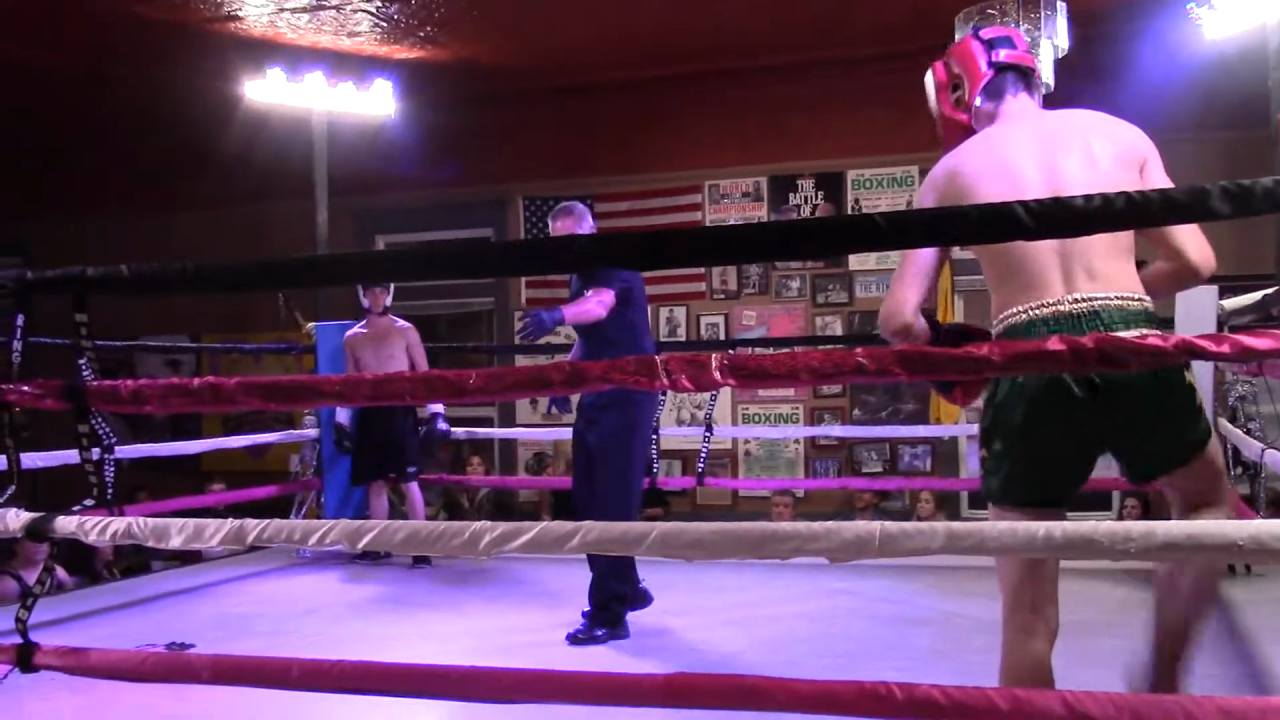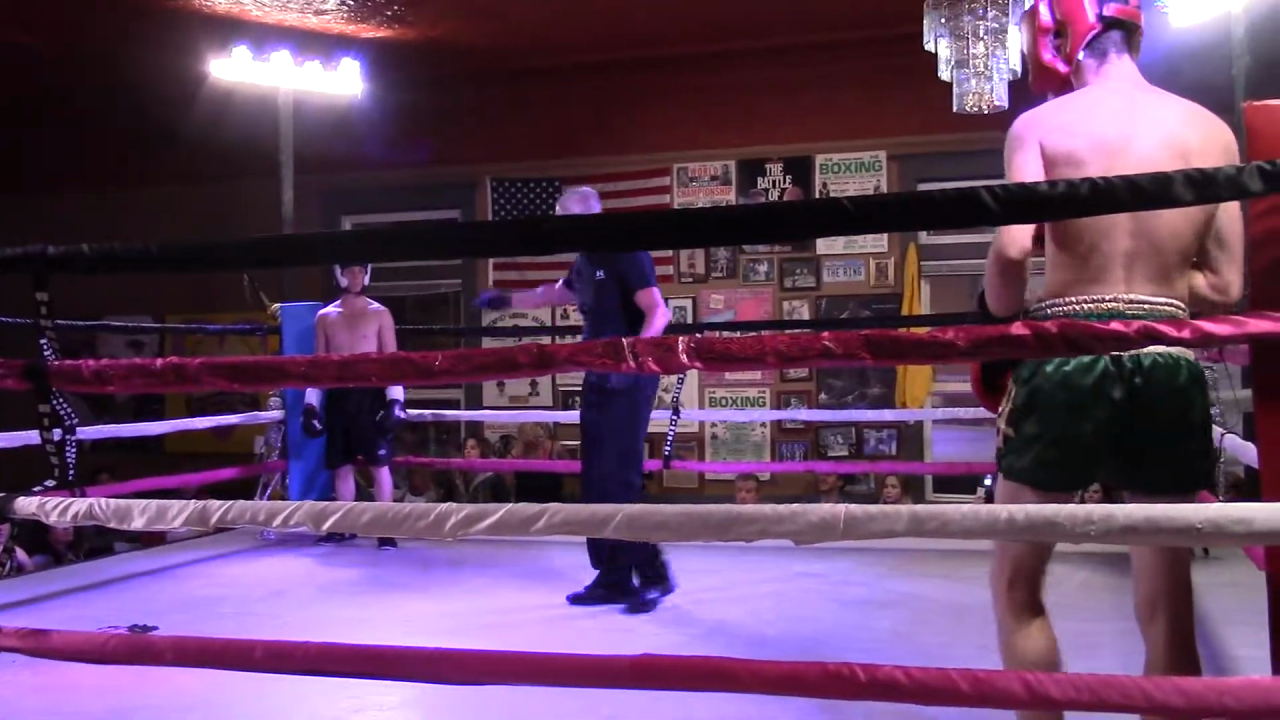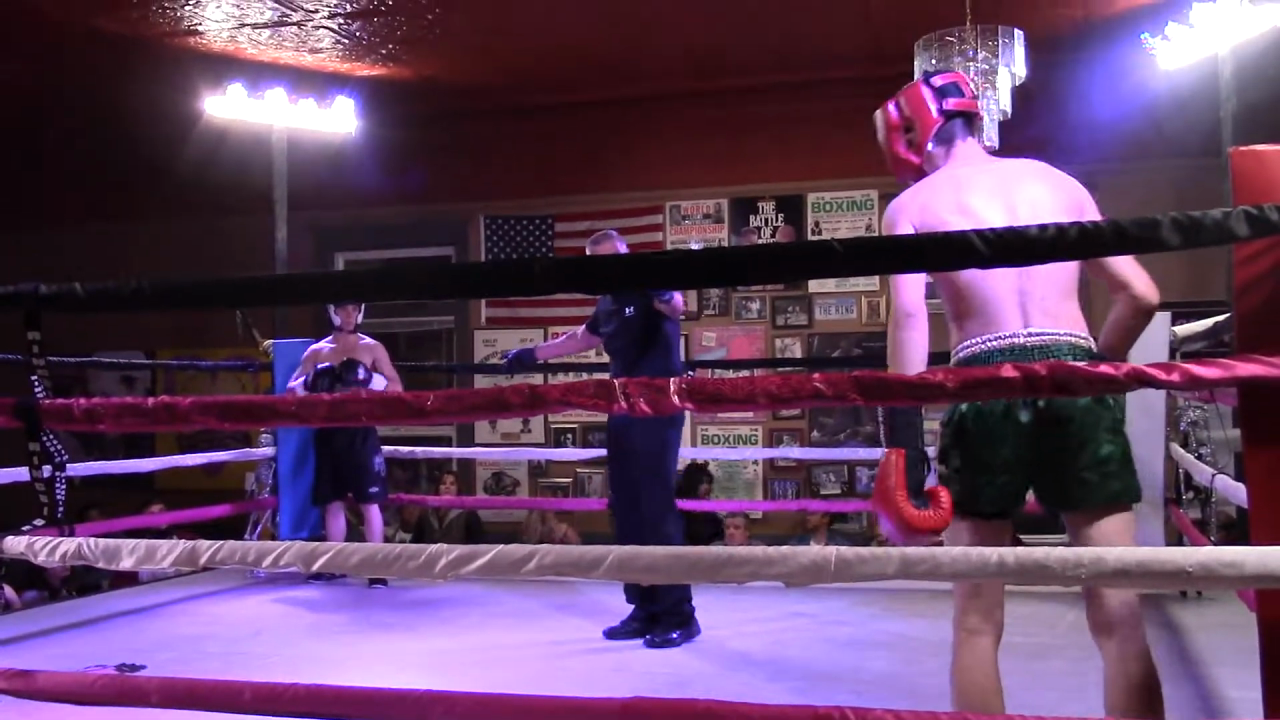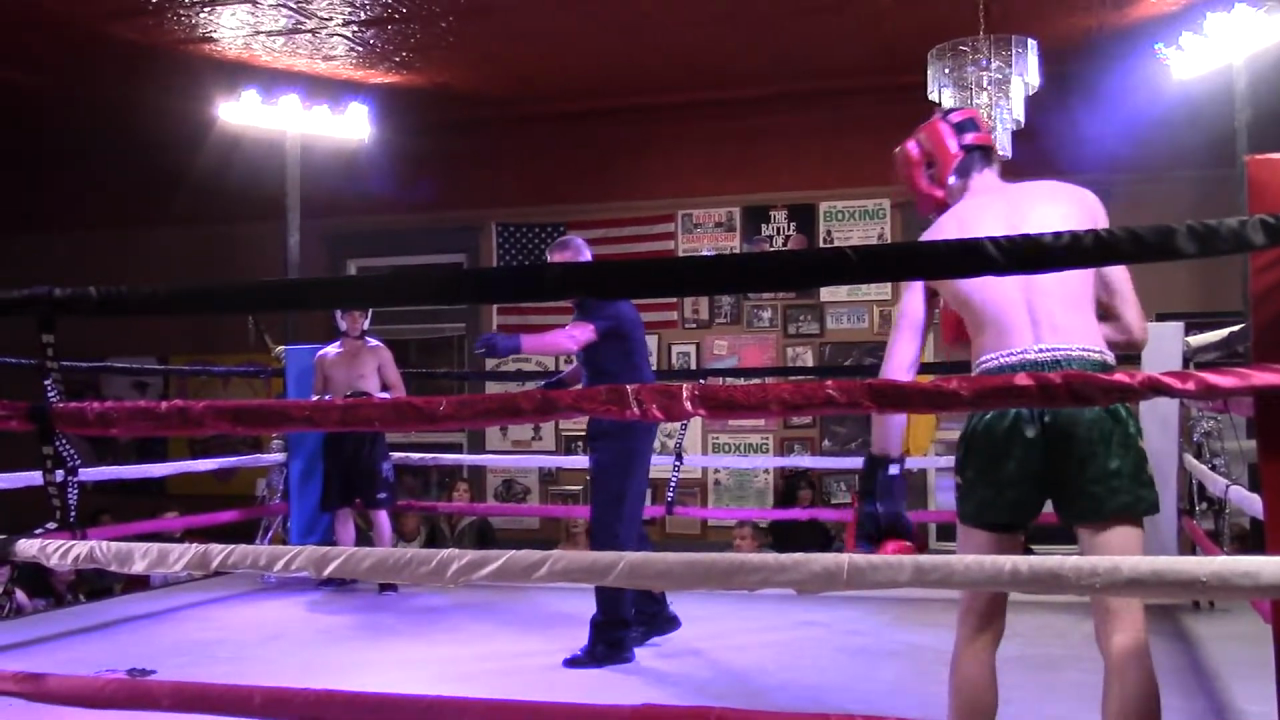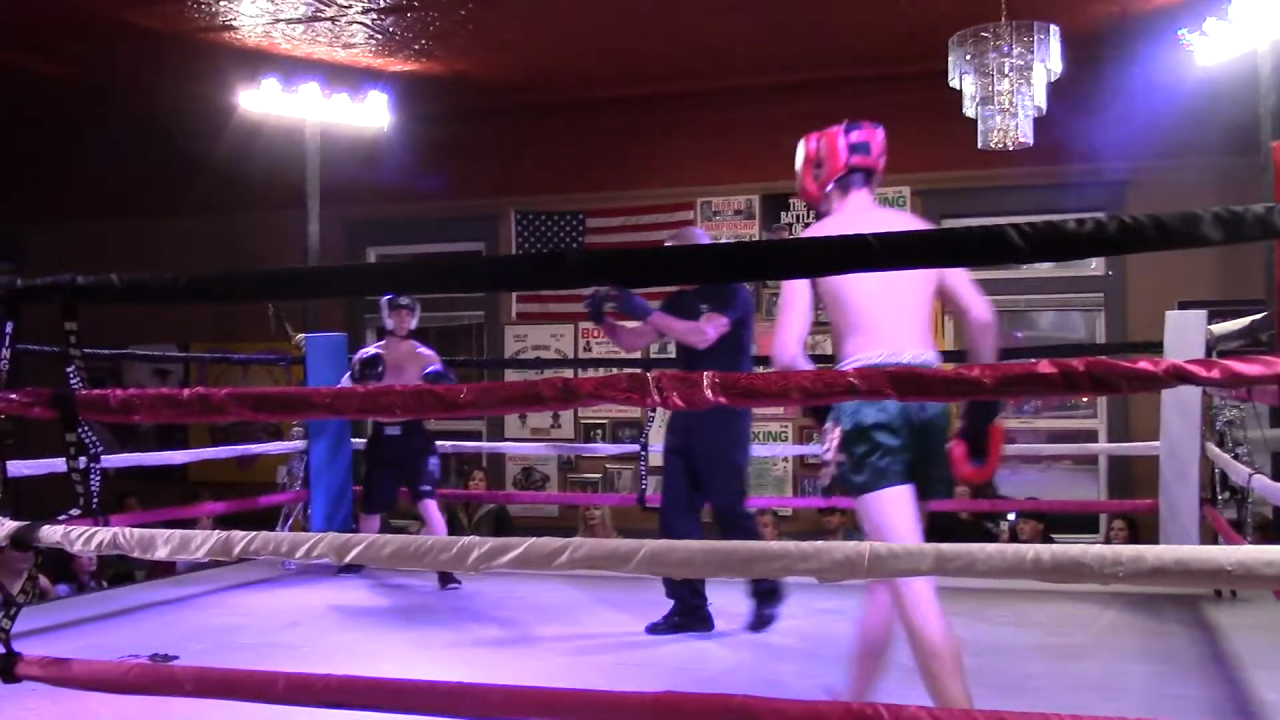
dt=1s
person 1, frame 1
left shoulder: (951, 172)
right shoulder: (1122, 136)
left elbow: (898, 318)
right elbow: (1195, 262)
left wrist: (947, 350)
left hip: (1029, 373)
left knee: (1028, 623)
right knee: (1208, 501)
right ankle: (1161, 687)
person 1, frame 2
left shoulder: (1040, 126)
right shoulder: (1211, 133)
left elbow: (1013, 250)
right elbow: (1225, 286)
left wrist: (998, 322)
left hip: (1066, 364)
right hip: (1167, 367)
left knee: (1016, 586)
right knee: (1167, 611)
person 1, frame 3
left shoulder: (911, 205)
right shoulder: (1060, 183)
left elbow: (909, 314)
right elbow: (1141, 296)
left hip: (988, 396)
right hip: (1078, 387)
left knee: (978, 624)
right knee: (1119, 617)
person 1, frame 4
left shoulder: (934, 243)
right shoulder: (1077, 201)
left elbow: (897, 376)
right elbow: (1133, 329)
left wrist: (882, 486)
left hip: (1002, 411)
right hip: (1090, 399)
left knee: (978, 625)
right knee: (1123, 631)
person 1, frame 5
left shoulder: (813, 241)
right shoulder: (924, 234)
left elbow: (786, 354)
right elbow: (981, 317)
left wrist: (823, 404)
right wrist: (983, 405)
left hip: (869, 405)
right hip: (931, 403)
left knee: (912, 581)
right knee: (886, 568)
right ankle: (856, 704)
person 2, frame 1
left shoulder: (616, 267)
right shoulder: (578, 277)
left elbow: (598, 306)
left wrist: (556, 315)
left hip: (627, 394)
right hip: (596, 395)
left knee: (615, 500)
right knee: (588, 494)
left ankle: (610, 614)
right ankle: (627, 588)
person 2, frame 2
left shoulder: (627, 255)
right shoulder: (586, 260)
left elbow: (658, 311)
right elbow: (554, 294)
right wrist: (506, 300)
left hip: (629, 378)
right hip: (600, 377)
left knee: (616, 475)
right knee: (596, 479)
left ankle: (653, 575)
right ankle: (614, 579)
person 2, frame 3
left shoulder: (648, 293)
right shoulder: (606, 305)
left elbow: (677, 307)
right elbow: (579, 339)
left wrist: (666, 296)
right wrist: (532, 354)
left hip: (658, 411)
right hip: (622, 413)
left knee: (655, 510)
right knee: (627, 512)
left ankle: (679, 616)
right ankle: (648, 610)
person 2, frame 4
left shoulder: (607, 304)
right shoulder: (590, 306)
left elbow: (569, 341)
left wrist: (514, 343)
right wrist: (561, 382)
left hip: (627, 422)
right hip: (610, 422)
left knee: (610, 526)
right knee: (623, 522)
left ankle: (612, 639)
right ankle: (653, 612)
person 2, frame 5
left shoulder: (731, 293)
right shoulder: (678, 301)
left elbow: (701, 336)
right elbow: (633, 342)
left wrist: (644, 312)
right wrist: (602, 321)
left hip: (724, 415)
right hip: (686, 415)
left knee: (727, 508)
right knee: (676, 510)
left ankle: (766, 593)
right ankle: (689, 609)
person 3, frame 1
left shoulder: (405, 331)
right shoulder: (352, 338)
left elbow: (424, 374)
left wrist: (436, 413)
right wrist: (342, 422)
left hip: (399, 412)
right hip: (368, 414)
left knee: (408, 481)
right knee: (375, 483)
person 3, frame 2
left shoulder: (379, 314)
right shoulder: (325, 317)
left wrist: (395, 400)
right wrist: (311, 404)
left hip: (369, 395)
right hip: (337, 397)
left knee: (379, 464)
right knee: (341, 466)
right ankle: (344, 527)
person 3, frame 3
left shoulder: (372, 348)
right shoulder: (316, 352)
left elbow: (397, 388)
right elbow: (291, 391)
left wrist: (368, 378)
right wrist: (310, 382)
left hip: (360, 431)
right hip: (328, 432)
left knee: (369, 502)
right knee: (332, 502)
person 3, frame 4
left shoulder: (378, 351)
right shoulder: (324, 357)
left elbow: (399, 392)
right elbow: (315, 396)
left wrist: (372, 398)
right wrist: (321, 402)
left hip: (368, 436)
right hip: (336, 437)
left knee: (377, 508)
right knee: (341, 508)
person 3, frame 5
left shoulder: (425, 356)
right shoulder: (367, 357)
left wrist: (442, 382)
right wrist: (355, 377)
left hip: (414, 438)
right hip: (382, 439)
left knee: (428, 504)
right knee: (371, 507)
left ankle: (443, 569)
